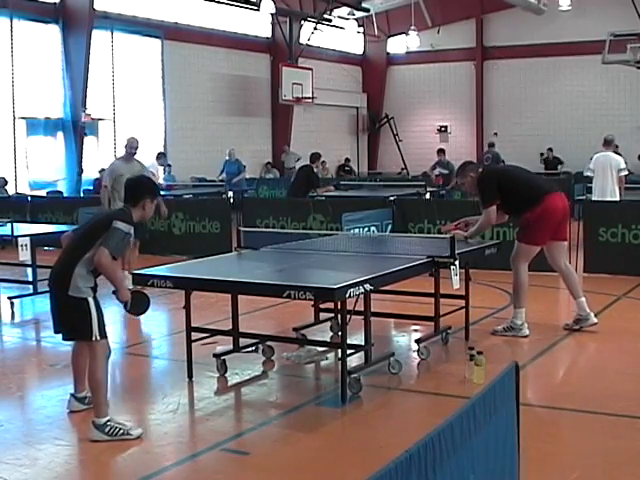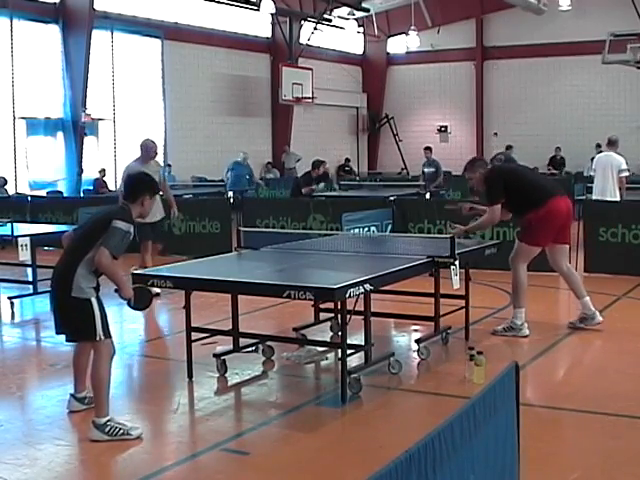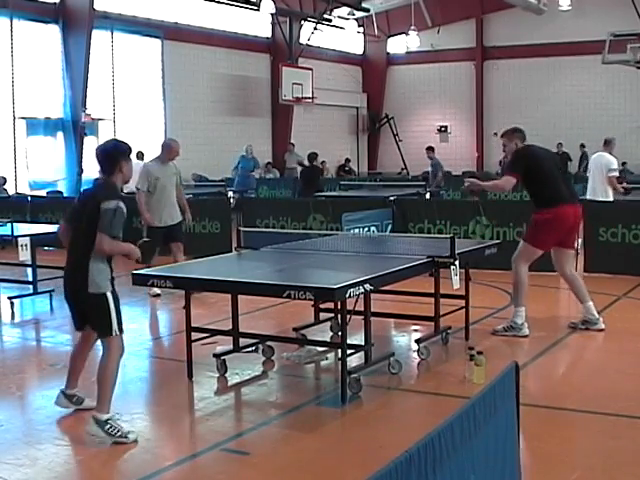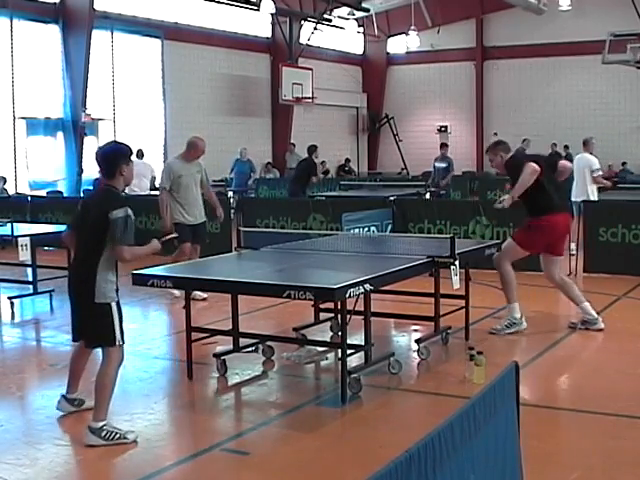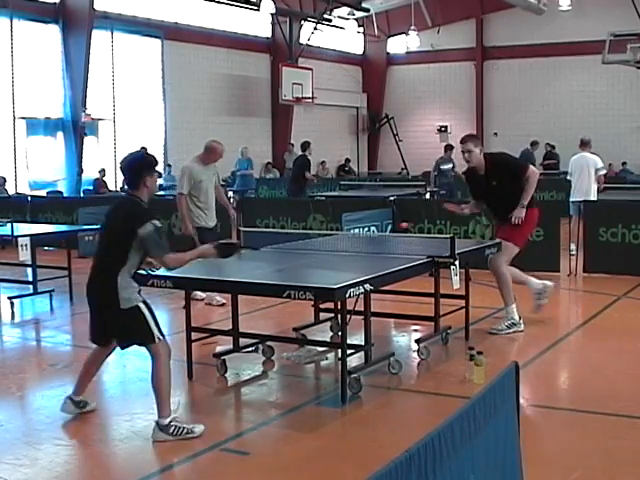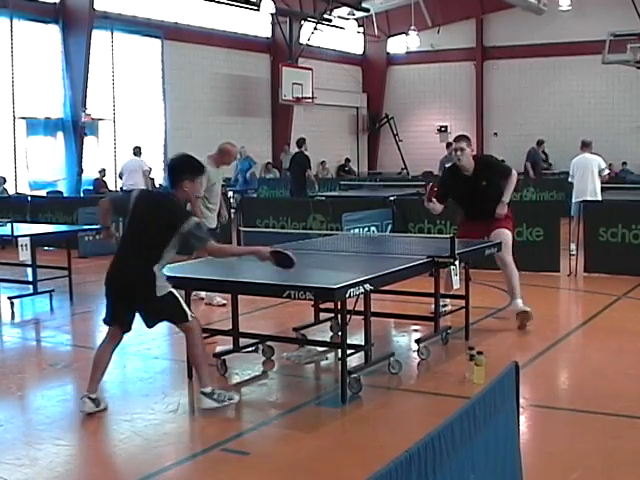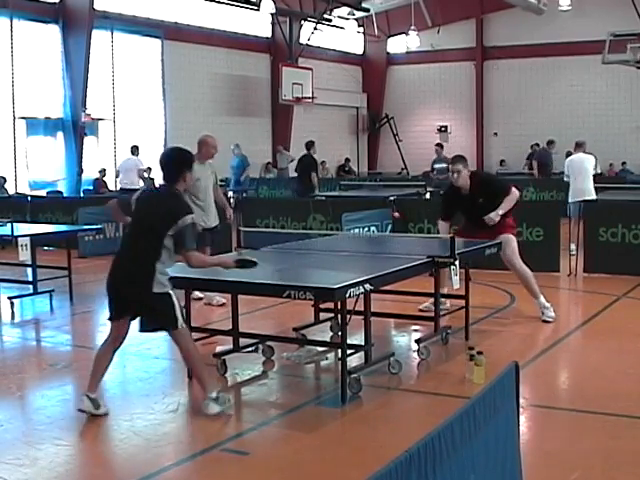
dt=0.4s
person 1, frame 1
left shoulder: (110, 217)
right shoulder: (125, 223)
left elbow: (68, 238)
right elbow: (102, 258)
right wrist: (121, 288)
left hip: (61, 279)
right hip: (77, 286)
left knee: (83, 339)
right knee: (99, 349)
left ankle: (79, 395)
right ankle: (102, 423)
person 1, frame 2
left shoulder: (109, 215)
right shoulder: (124, 222)
left elbow: (68, 238)
right elbow: (102, 259)
right wrist: (123, 284)
left hip: (64, 281)
right hip: (79, 286)
left knee: (86, 340)
right knee: (104, 349)
left ankle: (79, 396)
right ankle: (102, 422)
person 1, frame 3
left shoulder: (90, 194)
right shoulder: (113, 200)
left elbow: (64, 230)
right elbow: (103, 244)
right wrist: (128, 249)
left hip: (75, 276)
right hip: (95, 280)
left knee: (89, 335)
right knee: (114, 345)
left ankle: (69, 393)
right ankle: (102, 418)
person 1, frame 4
left shoulder: (90, 200)
right shoulder: (119, 206)
left elbow: (69, 237)
right elbow: (123, 254)
right wrist: (150, 247)
left hip: (79, 283)
right hip: (100, 289)
left knee: (87, 342)
right knee: (113, 354)
left ankle: (70, 397)
right ankle: (98, 426)
person 1, frame 5
left shoulder: (118, 208)
right shoulder: (145, 218)
right elbow: (170, 261)
right wrist: (200, 251)
left hip: (98, 288)
right hip: (122, 293)
left knee: (106, 344)
right knee: (161, 350)
left ankle: (76, 399)
right ankle: (165, 422)
person 1, frame 6
left shoulder: (141, 197)
right shoulder: (183, 217)
left elbow: (105, 205)
right elbow: (214, 250)
left wrist: (107, 228)
right wrist: (254, 251)
left hip: (117, 278)
right hip: (148, 282)
left knee: (114, 333)
right knee: (192, 328)
left ankle: (90, 396)
right ankle: (207, 391)
person 1, frame 7
left shoulder: (144, 195)
right shoulder: (182, 211)
left elbow: (114, 205)
right elbow: (193, 260)
right wrist: (222, 261)
left hip: (119, 274)
right hip: (152, 282)
left knee: (115, 335)
right knee: (182, 337)
left ankle: (90, 395)
right ankle: (210, 396)
person 2, frame 1
left shoulder: (485, 179)
right shoulder: (497, 175)
left elbow: (490, 220)
right elbow: (501, 216)
left wrist: (467, 235)
right wrist: (473, 220)
left hip: (543, 208)
right hip: (559, 202)
left knee: (519, 262)
right knee: (560, 263)
left ankle: (518, 323)
right ankle: (584, 314)
person 2, frame 2
left shoulder: (493, 177)
right shoulder: (505, 173)
left elbow: (493, 218)
right elbow: (505, 213)
left wrist: (466, 230)
right wrist: (480, 209)
left hip: (547, 210)
right hip: (562, 204)
left knee: (518, 262)
right knee: (561, 265)
left ankle: (518, 323)
right ankle: (589, 312)
person 2, frame 3
left shoulder: (521, 155)
right shoulder: (545, 154)
left elbow: (505, 185)
left wrist: (477, 184)
left hip: (553, 213)
right hip: (573, 210)
left knee: (519, 261)
right knee: (565, 269)
left ankle: (518, 322)
right ankle: (593, 317)
person 2, frame 4
left shoulder: (515, 161)
right shoulder: (535, 158)
left elbow: (533, 169)
right elbow: (566, 167)
left wrist: (511, 196)
left hip: (544, 221)
right hip: (562, 219)
left knee: (501, 260)
right knee: (553, 275)
left ankle: (515, 317)
right ankle: (591, 317)
person 2, frame 5
left shoulder: (500, 160)
right shoulder: (470, 175)
left elbow: (533, 173)
right elbow: (480, 202)
left wrist: (522, 206)
right wrist: (465, 208)
left hip: (522, 215)
right hip: (503, 217)
left knee: (497, 262)
right knee: (496, 265)
left ankle: (513, 319)
right ankle: (539, 286)
person 2, frame 6
left shoulder: (488, 163)
right shoulder: (449, 176)
left elbow: (512, 175)
right elbow: (439, 206)
left wrist: (504, 202)
right wrist: (432, 205)
left hip: (498, 217)
right hip: (471, 220)
left knee: (504, 257)
left ankle: (518, 306)
person 2, frame 7
left shoulder: (485, 180)
right shoulder: (450, 194)
left elbow: (514, 193)
right elbow: (444, 221)
left wrist: (498, 213)
right wrist: (444, 237)
left hip: (500, 223)
right hip: (474, 226)
left knee: (514, 262)
left ankle: (543, 304)
right ankle: (441, 299)
person 3, frame 1
left shoulder: (140, 166)
right shoulder: (115, 166)
right elbow: (105, 188)
left wrist: (161, 204)
right wrist: (106, 210)
left knee: (135, 244)
left ankle: (128, 276)
right ankle: (124, 274)
person 3, frame 2
left shoulder: (157, 165)
right shoulder: (131, 168)
left elbow: (164, 186)
right elbow: (124, 193)
left wrist: (173, 205)
left hip: (157, 214)
right hip: (140, 216)
left knee: (157, 246)
right knee: (147, 247)
left ankle: (140, 269)
person 3, frame 3
left shoulder: (174, 167)
right shoulder: (148, 168)
right elbow: (140, 193)
left wrist: (187, 211)
right wrist: (144, 213)
left hip: (175, 218)
right hip: (155, 220)
left knee: (178, 249)
person 3, frame 4
left shoulder: (199, 165)
right shoulder: (171, 165)
left elbow: (206, 188)
right elbow: (163, 193)
left wrist: (217, 207)
right wrist: (165, 217)
left hip: (198, 217)
right hip: (180, 218)
left knee: (195, 251)
right knee: (185, 249)
person 3, frame 5
left shoulder: (212, 167)
right shoulder: (189, 168)
right elbow: (181, 196)
left wrist: (229, 207)
right wrist: (186, 223)
left hip: (211, 220)
right hip: (197, 222)
left ankle: (195, 289)
right ankle: (208, 293)
person 3, frame 6
left shoulder: (218, 167)
right shoulder: (204, 169)
right elbow: (195, 199)
left wrist: (223, 207)
left hip: (212, 220)
right hip: (202, 222)
left ankle: (198, 289)
right ankle: (209, 293)
person 3, frame 7
left shoulder: (210, 165)
left wrist: (226, 207)
left hip: (212, 219)
right hip: (197, 221)
left knee: (202, 254)
right knee: (204, 254)
left ankle: (194, 289)
right ankle: (208, 294)
